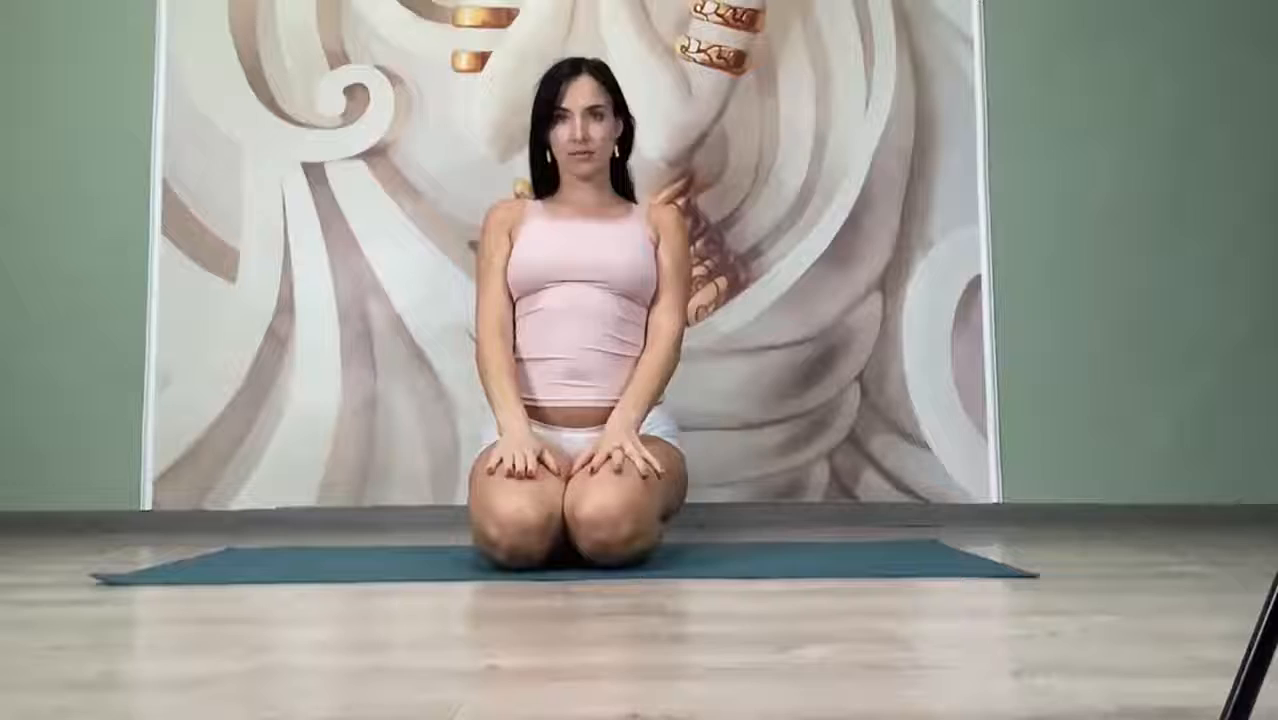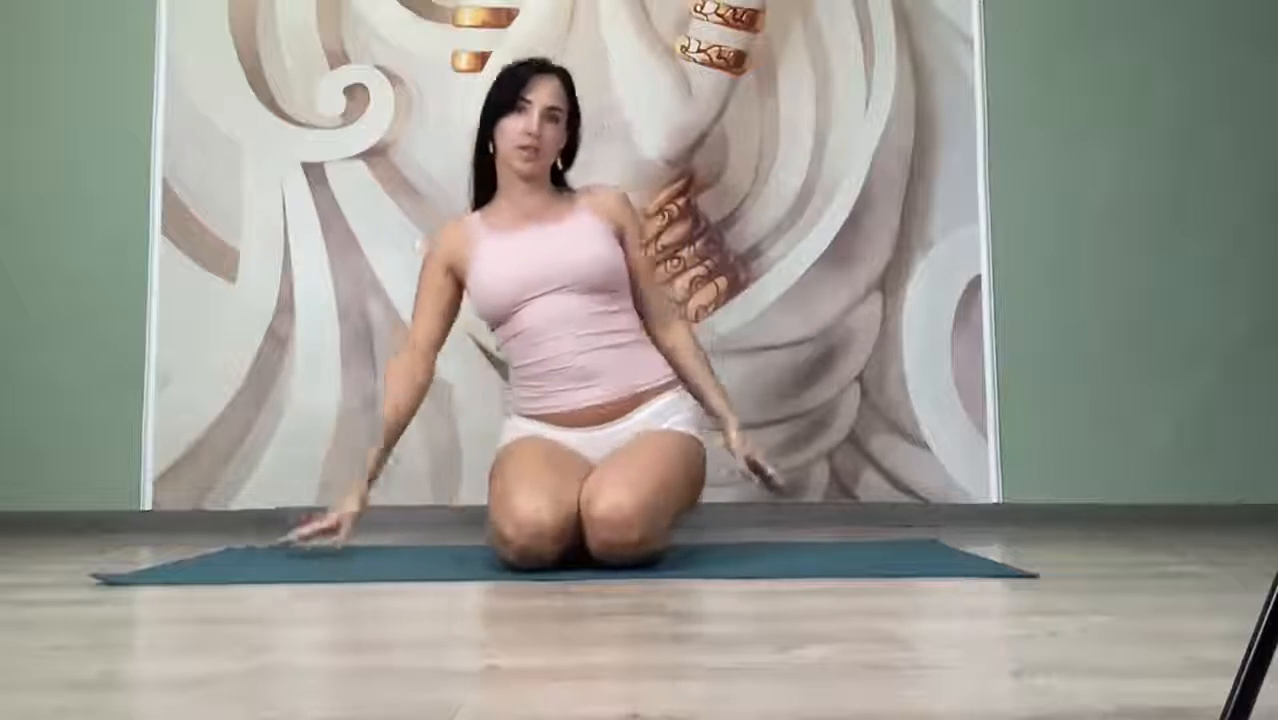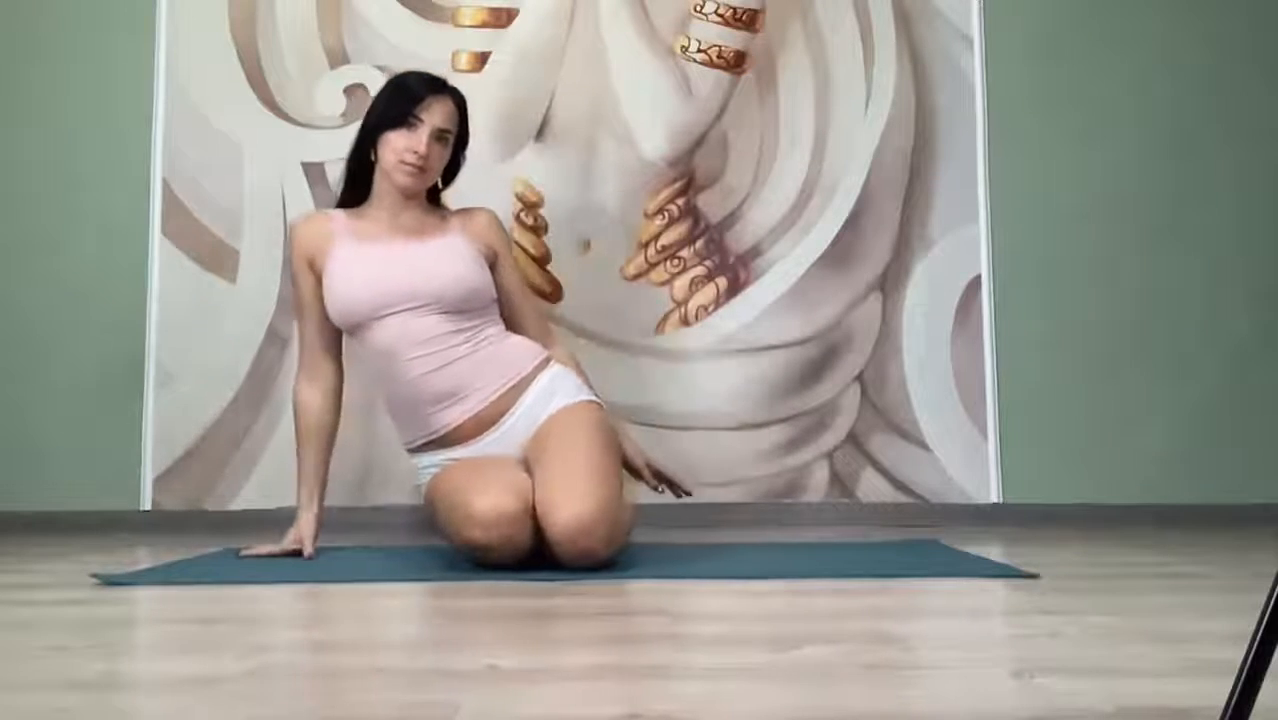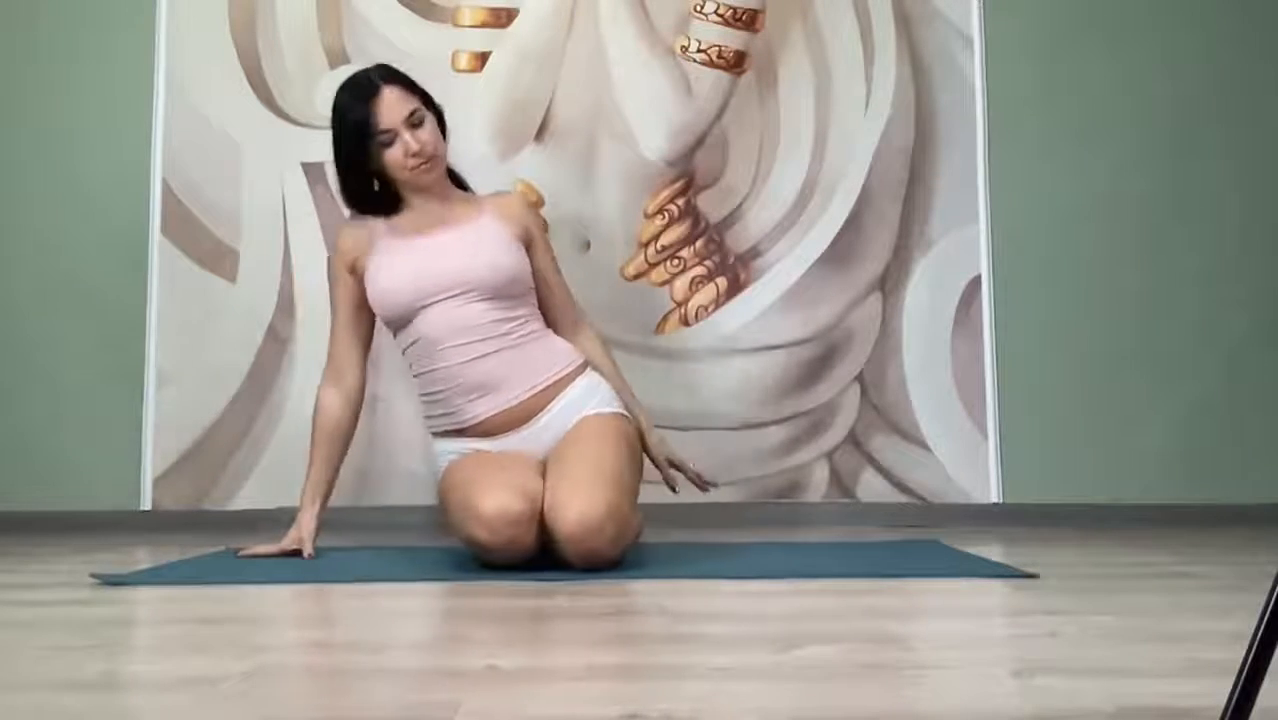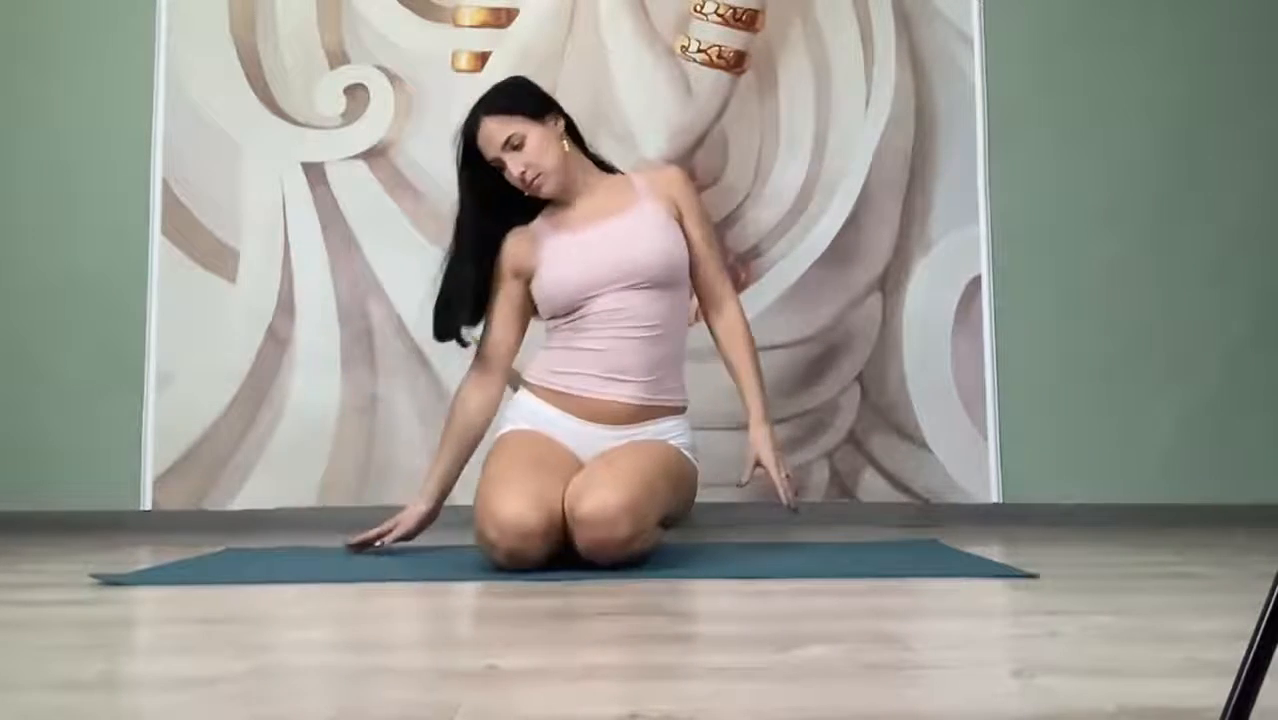
dt=1s
person 1, frame 1
left shoulder: (659, 221)
right shoulder: (509, 218)
left elbow: (666, 331)
right elbow: (492, 332)
left wrist: (621, 425)
right wrist: (516, 429)
left hip: (632, 426)
right hip: (530, 428)
left knee: (607, 526)
right knee: (513, 530)
left ankle: (641, 504)
right ankle: (562, 509)
person 1, frame 2
left shoulder: (606, 206)
right shoulder: (457, 242)
left elbow: (667, 325)
right elbow: (412, 365)
left wrist: (730, 425)
right wrist: (359, 488)
left hip: (651, 419)
right hip: (543, 432)
left knee: (620, 527)
right knee: (530, 534)
left ankle: (648, 496)
right ankle: (580, 503)
person 1, frame 3
left shoulder: (478, 228)
right shoulder: (316, 237)
right elbow: (318, 377)
left wrist: (619, 439)
right wrist: (308, 510)
left hip: (544, 404)
right hip: (451, 456)
left knee: (583, 537)
right knee: (496, 528)
left ankle: (607, 503)
right ankle: (536, 503)
person 1, frame 4
left shoulder: (511, 212)
right shoulder: (357, 243)
left elbow: (575, 327)
right elbow: (342, 382)
left wrist: (646, 428)
right wrist: (309, 510)
left hip: (574, 407)
right hip: (472, 447)
left knee: (589, 535)
right knee: (501, 528)
left ankle: (609, 501)
right ankle: (549, 505)
person 1, frame 5
left shoulder: (664, 187)
right shoulder: (521, 245)
left elbow: (720, 306)
right elbow: (486, 374)
left wrist: (759, 424)
right wrist: (429, 497)
left hip: (651, 433)
right hip: (544, 421)
left knee: (601, 521)
right knee: (509, 532)
left ankle: (641, 513)
right ankle: (566, 511)
